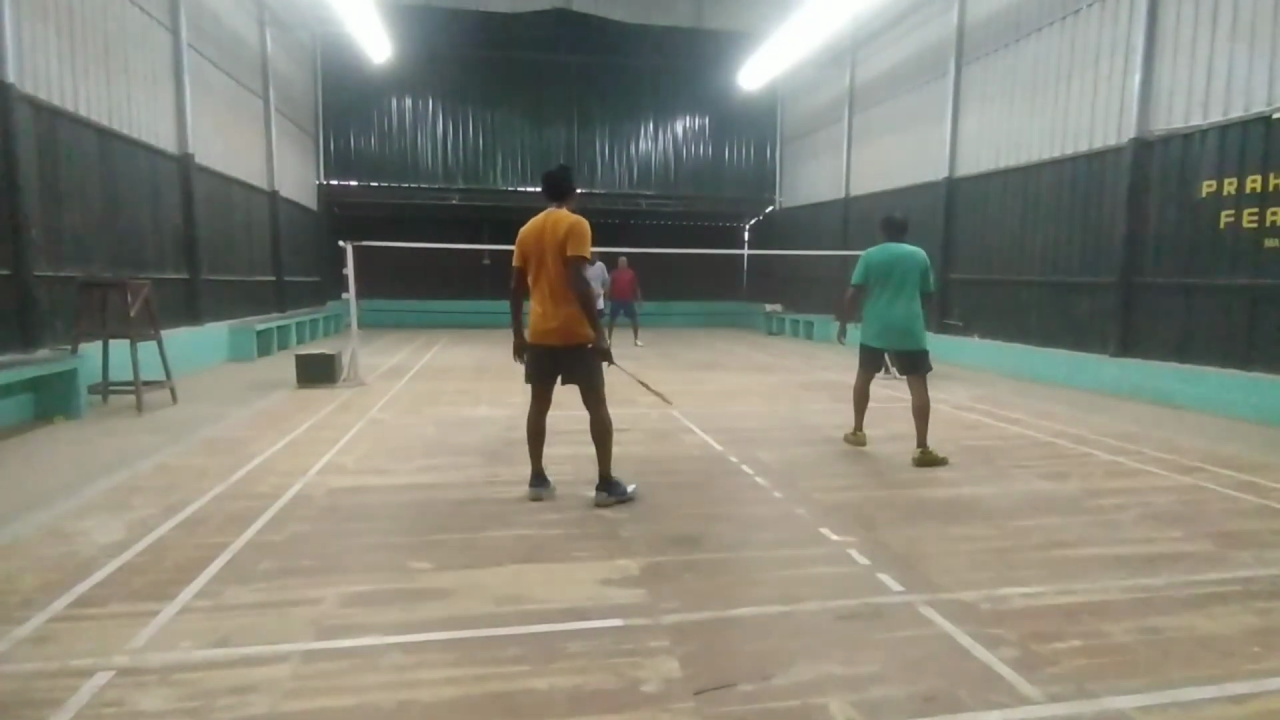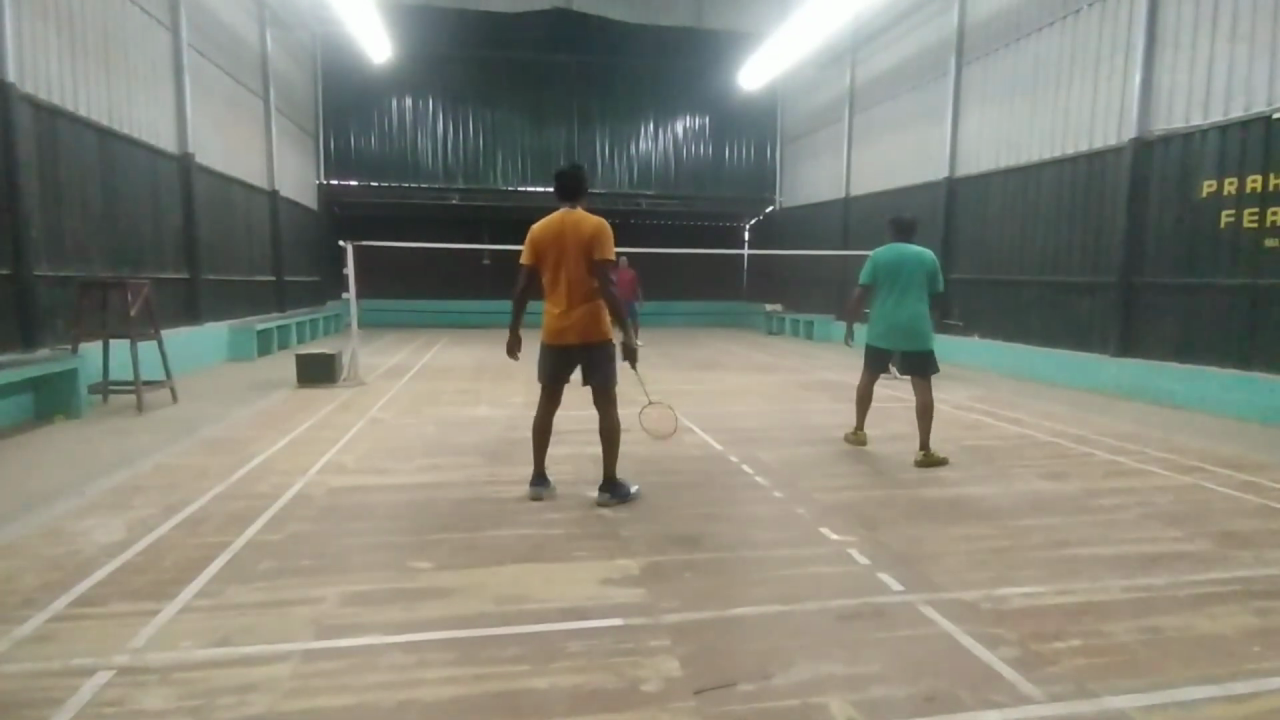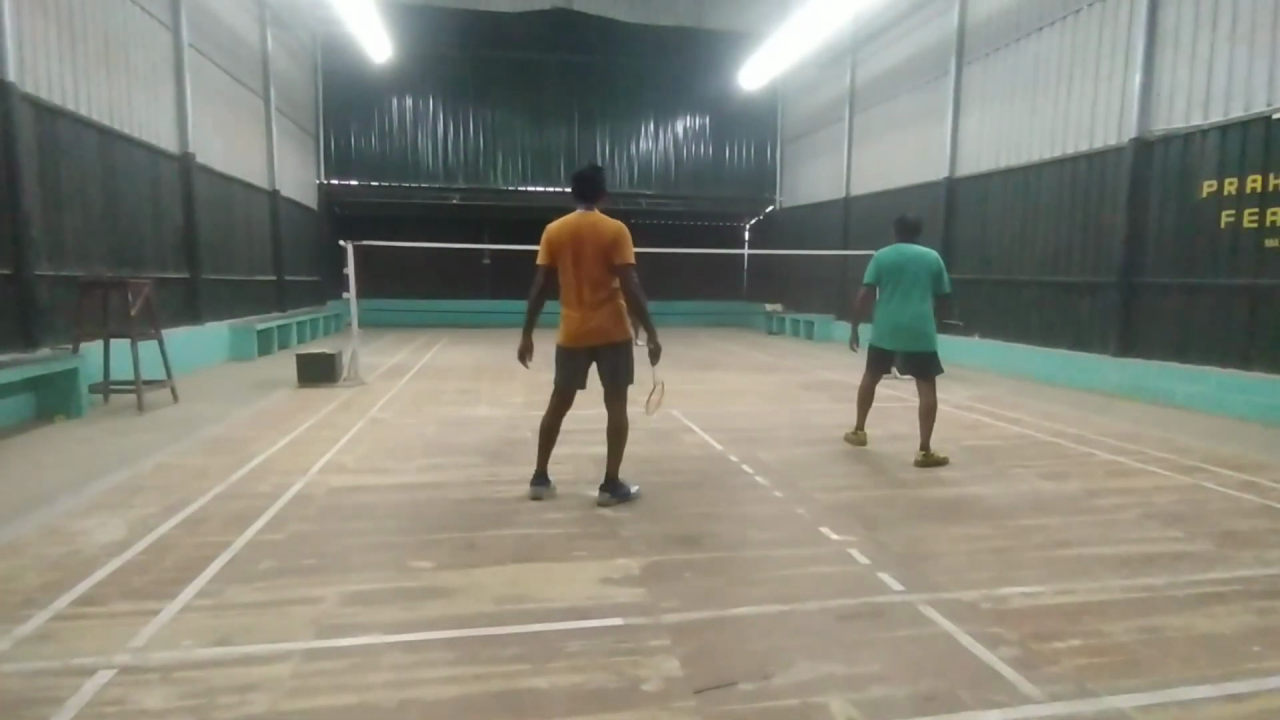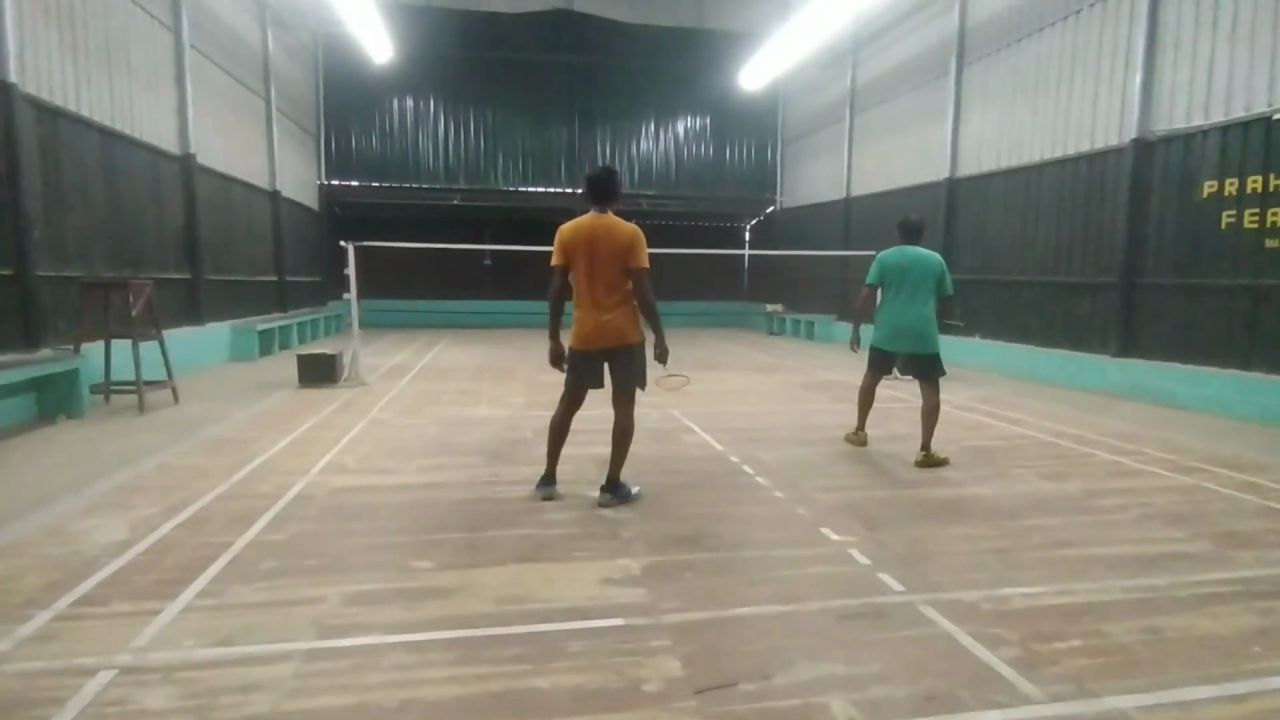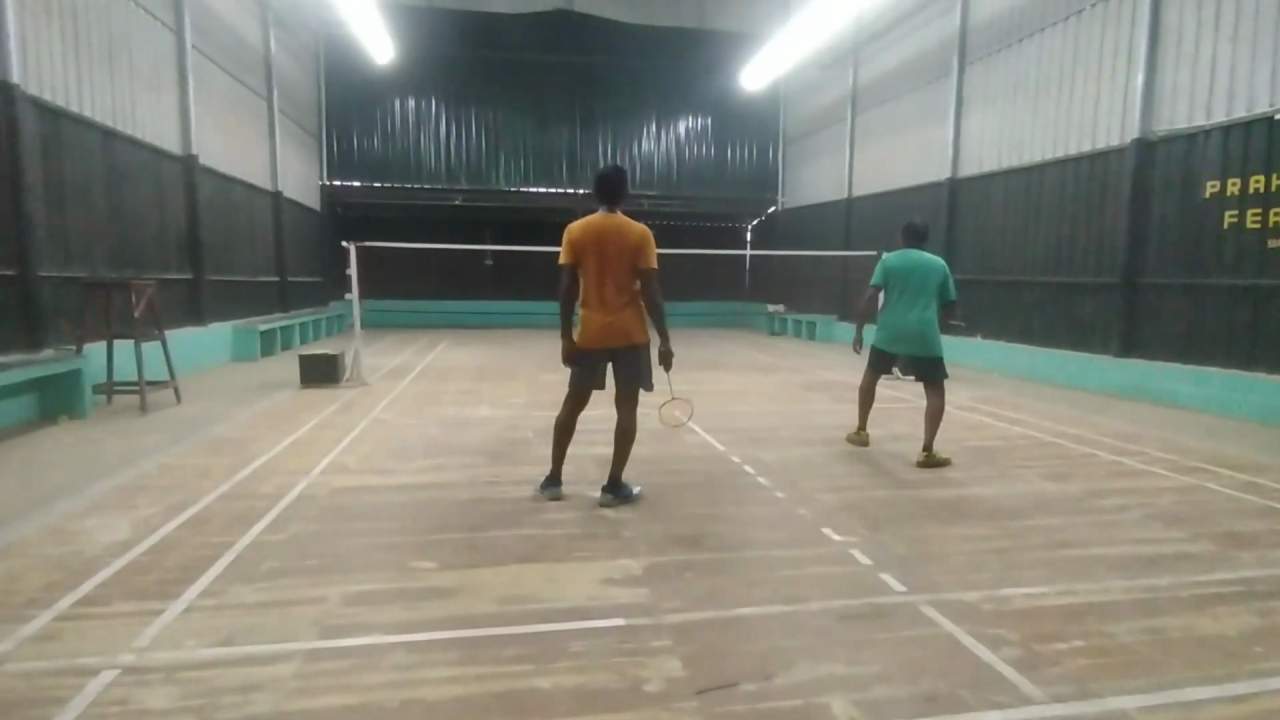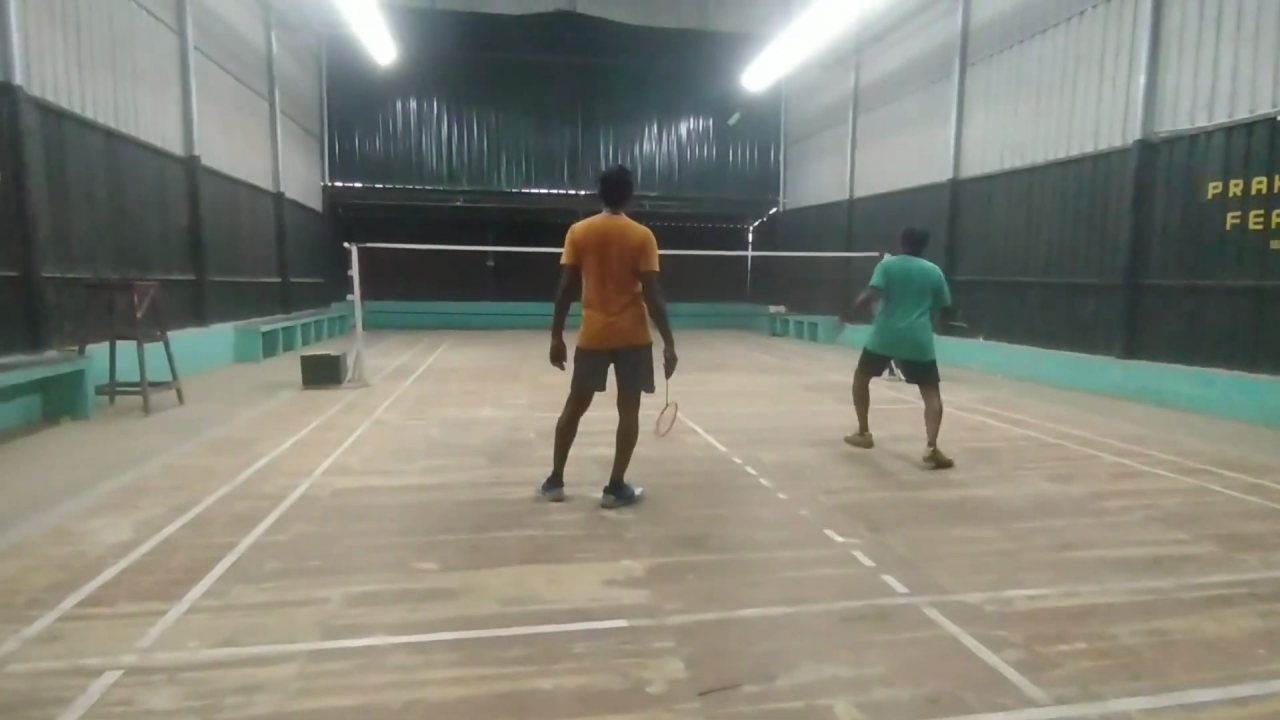
dt=0.2s
person 1, frame 1
left shoulder: (527, 230)
right shoulder: (575, 224)
left elbow: (516, 287)
right elbow: (579, 283)
left wrist: (518, 333)
right wrist: (599, 333)
left hip: (538, 332)
right hip: (574, 331)
left knee: (539, 404)
right knee: (596, 405)
left ankle: (537, 479)
right ankle: (607, 484)
person 1, frame 2
left shoulder: (538, 230)
right shoulder: (597, 227)
left elbow: (523, 286)
right elbow: (607, 285)
left wrist: (514, 330)
right wrist: (627, 333)
left hip: (555, 332)
right hip: (594, 331)
left knee: (547, 404)
right knee: (606, 405)
left ankle: (539, 479)
right ankle: (610, 484)
person 1, frame 3
left shoulder: (553, 231)
right shoulder: (615, 230)
left elbow: (540, 287)
right elbow: (630, 288)
left wrist: (527, 334)
right wrist: (651, 334)
left hip: (572, 334)
right hip: (612, 332)
left knee: (558, 405)
right knee: (616, 407)
left ankle: (540, 478)
right ankle: (611, 484)
person 1, frame 4
left shoulder: (567, 232)
right shoulder: (630, 233)
left elbow: (558, 289)
right elbow: (643, 292)
left wrist: (554, 338)
right wrist: (659, 337)
left hip: (584, 335)
right hip: (625, 335)
left knee: (568, 404)
right knee: (623, 408)
left ankle: (548, 478)
right ankle: (612, 485)
person 1, frame 5
left shoulder: (575, 231)
right shoulder: (640, 234)
left elbow: (567, 289)
right elbow: (651, 293)
left wrist: (566, 337)
right wrist: (665, 340)
left hip: (589, 335)
right hip: (630, 335)
left knee: (572, 405)
right knee: (626, 408)
left ankle: (553, 479)
right ankle: (613, 486)
person 1, frame 6
left shoulder: (578, 232)
right shoulder: (642, 236)
left elbow: (565, 288)
right elbow: (653, 295)
left wrist: (557, 336)
right wrist: (669, 343)
left hip: (592, 335)
right hip: (632, 336)
left knee: (574, 406)
right knee: (628, 409)
left ankle: (555, 481)
right ankle: (616, 487)
person 2, frame 1
left shoulder: (870, 256)
right shoulder: (919, 256)
left elbow: (853, 294)
right elbow: (926, 296)
left wrist: (843, 323)
left hip: (875, 329)
right hip: (910, 330)
left knee: (864, 377)
right knee: (918, 386)
left ankle: (858, 431)
right ankle: (922, 449)
person 2, frame 2
left shoulder: (878, 255)
right shoulder: (928, 257)
left elbow: (860, 294)
right elbow: (936, 298)
left wrist: (849, 324)
left hip: (881, 330)
right hip: (917, 332)
left knee: (868, 378)
right knee: (923, 388)
left ankle: (858, 431)
right ankle: (924, 451)
person 2, frame 3
left shoulder: (882, 256)
right shoulder: (933, 258)
left elbow: (865, 295)
right elbow: (943, 300)
left wrist: (855, 328)
right wrist: (933, 321)
left hip: (885, 331)
right hip: (921, 333)
left knee: (870, 378)
right knee: (927, 389)
left ankle: (859, 432)
right ankle: (925, 451)
person 2, frame 4
left shoulder: (884, 258)
right shoulder: (936, 260)
left elbow: (867, 296)
right elbow: (946, 303)
left wrist: (856, 329)
left hip: (887, 332)
right hip: (923, 335)
left knee: (871, 379)
right knee: (930, 390)
left ankle: (859, 432)
right ankle: (925, 451)
person 2, frame 5
left shoulder: (889, 261)
right shoulder: (939, 265)
left elbow: (870, 298)
right elbow: (950, 308)
left wrist: (859, 330)
left hip: (889, 333)
right hip: (925, 337)
left knee: (870, 378)
right knee: (935, 392)
left ankle: (861, 432)
right ankle: (927, 451)
person 2, frame 6
left shoulder: (888, 265)
right shoulder: (934, 272)
left elbow: (868, 296)
right elbow: (943, 309)
left hip: (885, 337)
right hip: (919, 341)
left knee: (861, 378)
right knee: (932, 395)
left ankle: (863, 433)
right ankle: (932, 447)
